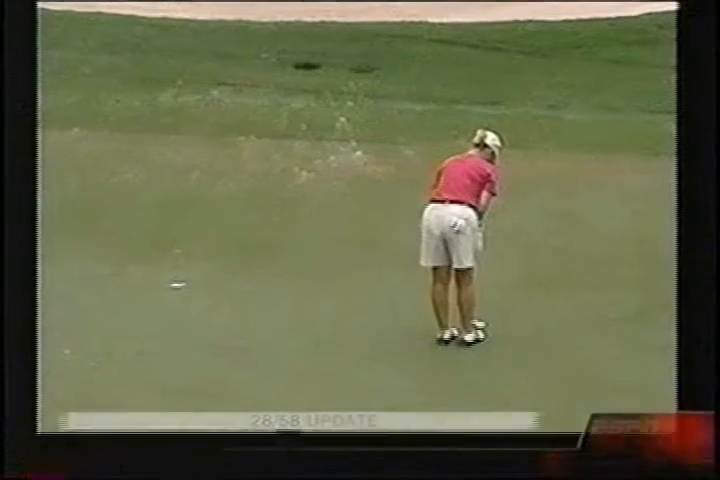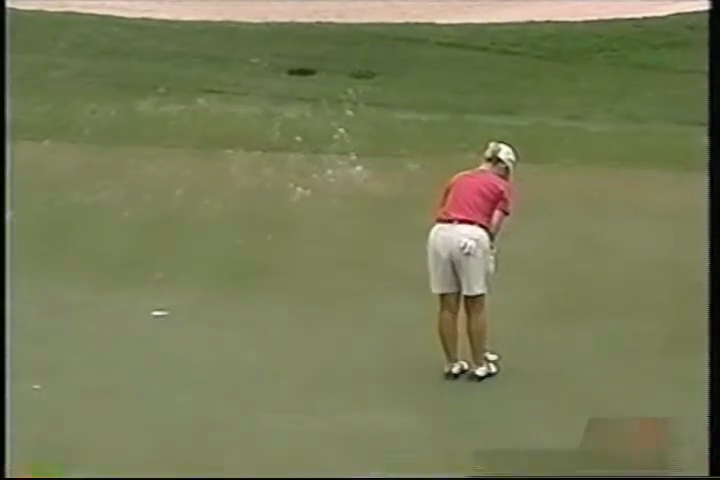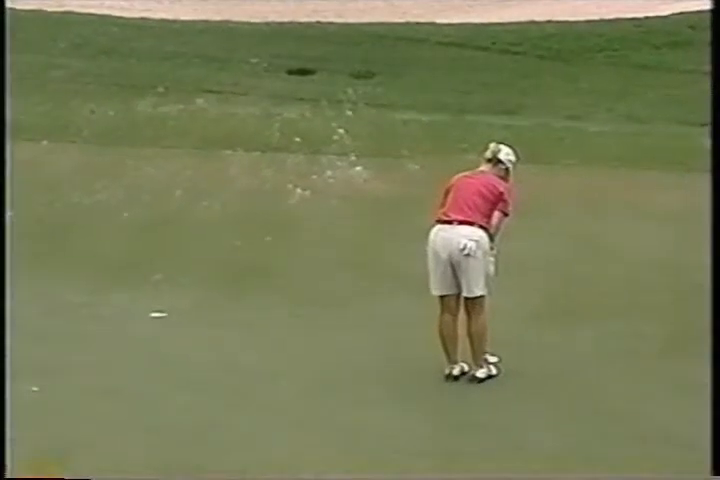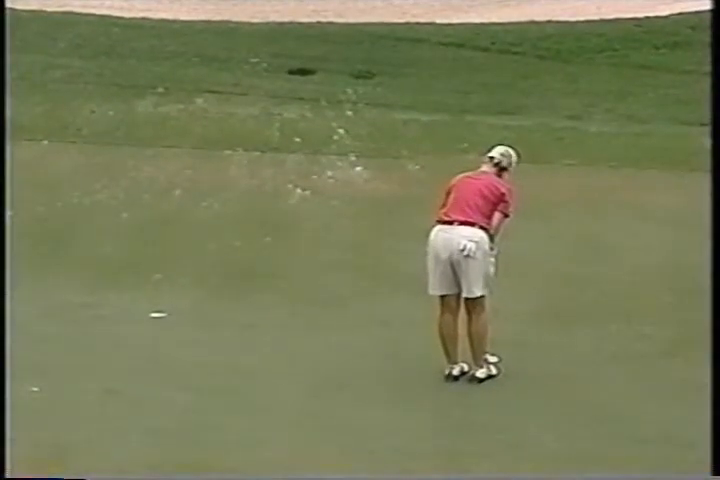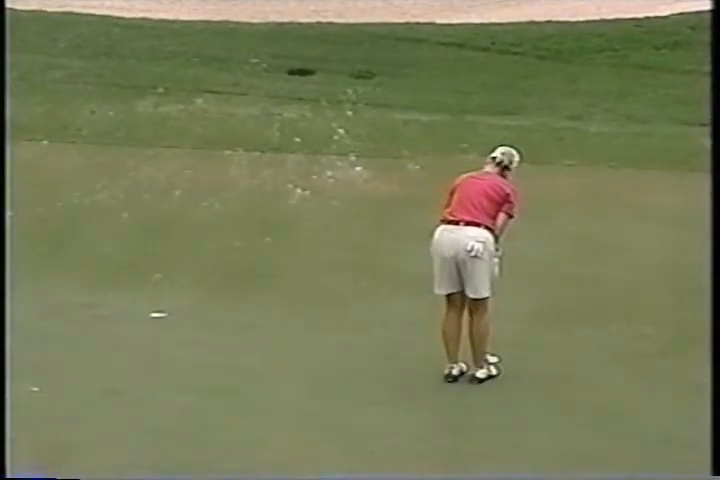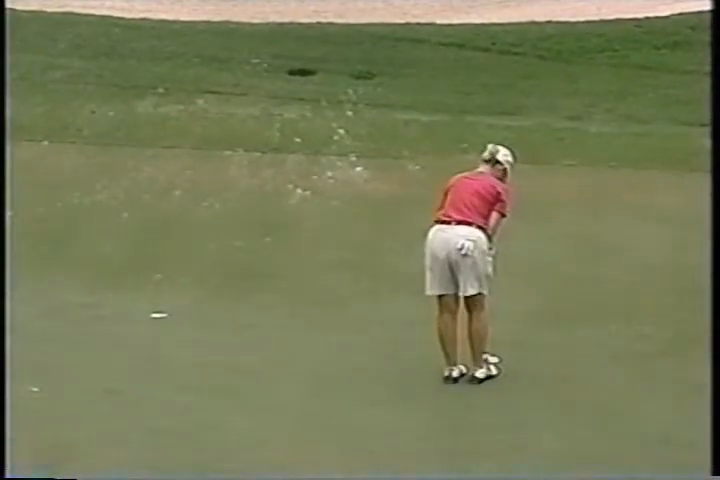
dt=0.4s
person 1, frame 1
left shoulder: (448, 162)
right shoulder: (489, 169)
right elbow: (482, 205)
right wrist: (477, 224)
left hip: (433, 213)
right hip: (461, 216)
left knee: (439, 278)
right knee: (465, 279)
left ankle: (444, 330)
right ankle: (468, 331)
person 1, frame 2
left shoulder: (457, 178)
right shoulder: (502, 186)
right elbow: (494, 226)
right wrist: (488, 246)
left hip: (440, 234)
right hip: (470, 238)
left knee: (447, 306)
right knee: (475, 307)
left ankle: (453, 364)
right ankle: (479, 365)
person 1, frame 3
left shoulder: (457, 179)
right shoulder: (501, 187)
right elbow: (494, 226)
right wrist: (488, 248)
left hip: (440, 235)
right hip: (470, 239)
left knee: (447, 308)
right knee: (475, 309)
left ankle: (453, 366)
right ankle: (480, 367)
person 1, frame 4
left shoulder: (458, 180)
right shoulder: (503, 189)
right elbow: (494, 227)
right wrist: (488, 248)
left hip: (440, 235)
right hip: (471, 239)
left knee: (448, 308)
right knee: (476, 309)
left ankle: (453, 366)
right ankle: (480, 367)
person 1, frame 5
left shoulder: (462, 180)
right shoulder: (508, 190)
right elbow: (498, 228)
right wrist: (493, 248)
left hip: (445, 235)
right hip: (475, 239)
left knee: (453, 307)
right knee: (478, 309)
left ankle: (452, 366)
right ankle: (480, 367)
person 1, frame 6
left shoulder: (455, 180)
right shoulder: (499, 188)
right elbow: (491, 227)
right wrist: (486, 249)
left hip: (438, 236)
right hip: (468, 239)
left knee: (446, 309)
right knee: (476, 308)
left ankle: (452, 368)
right ankle: (480, 367)
